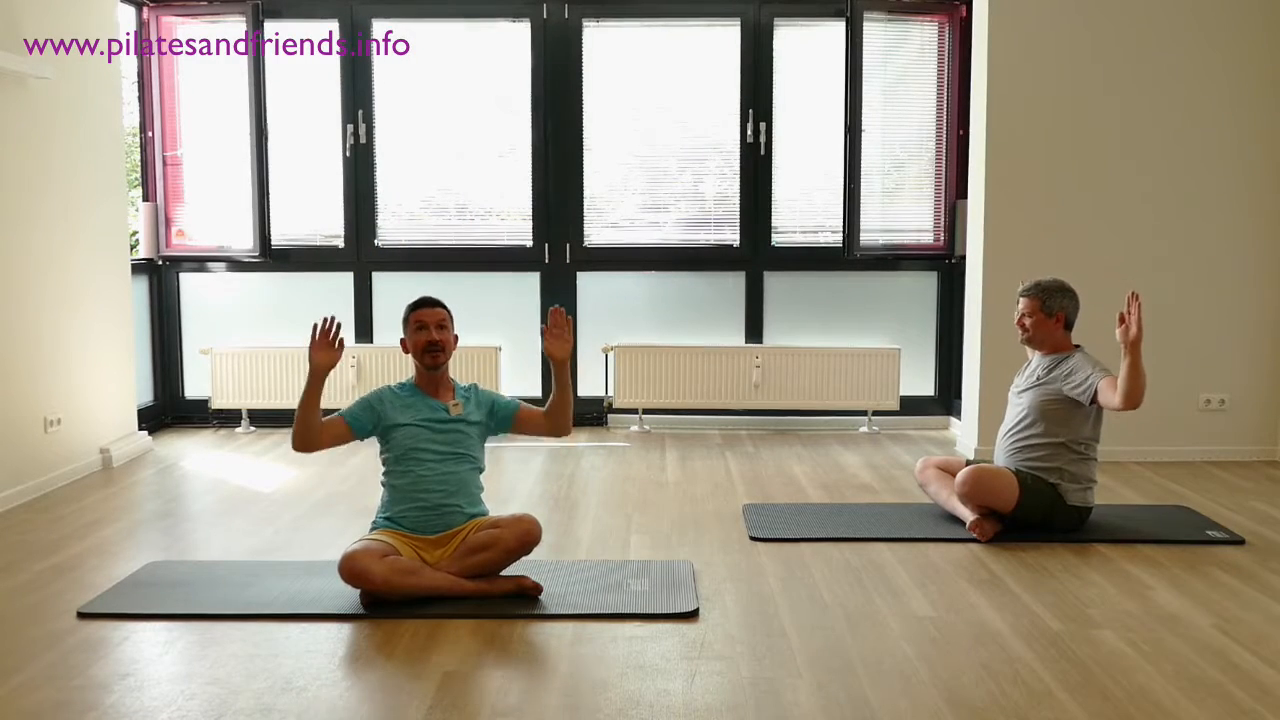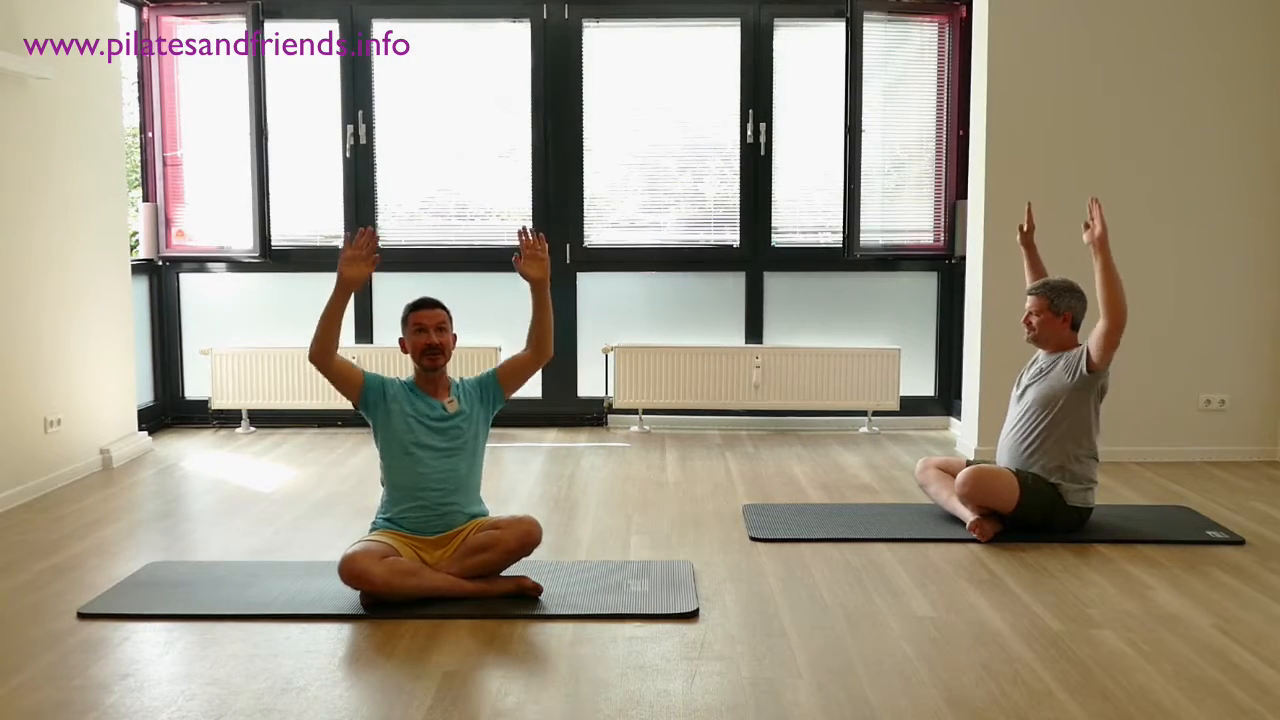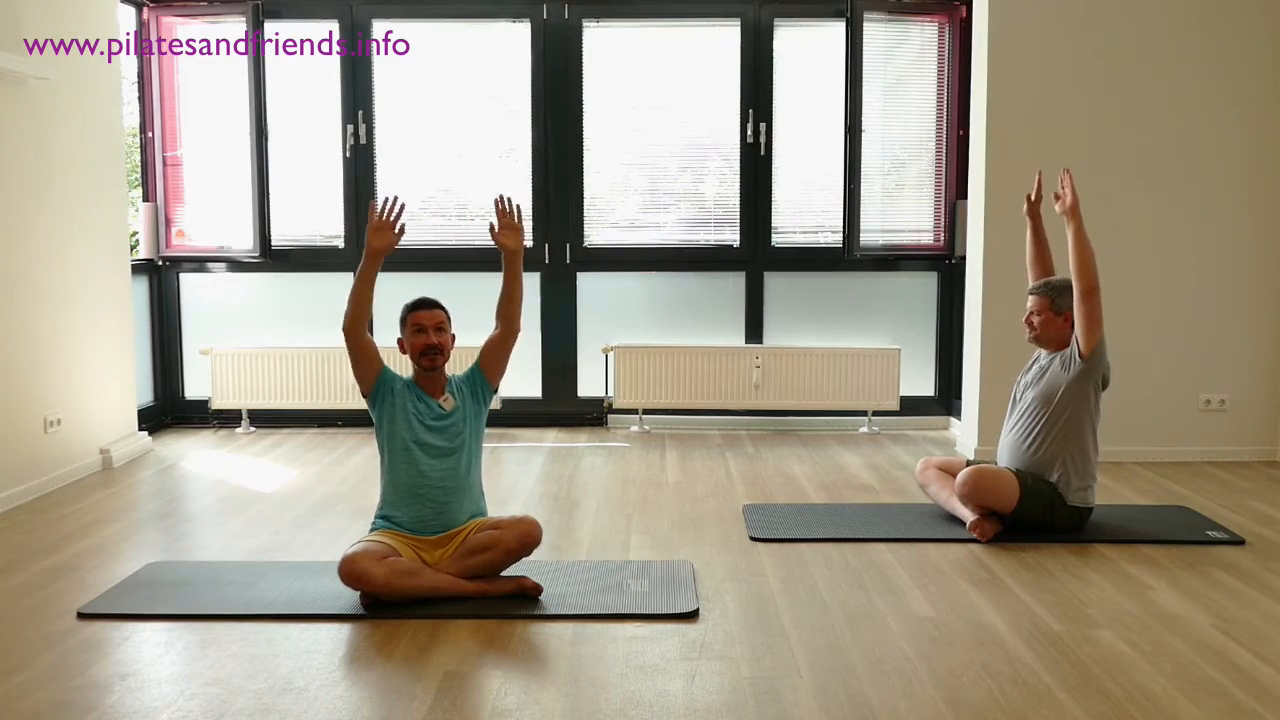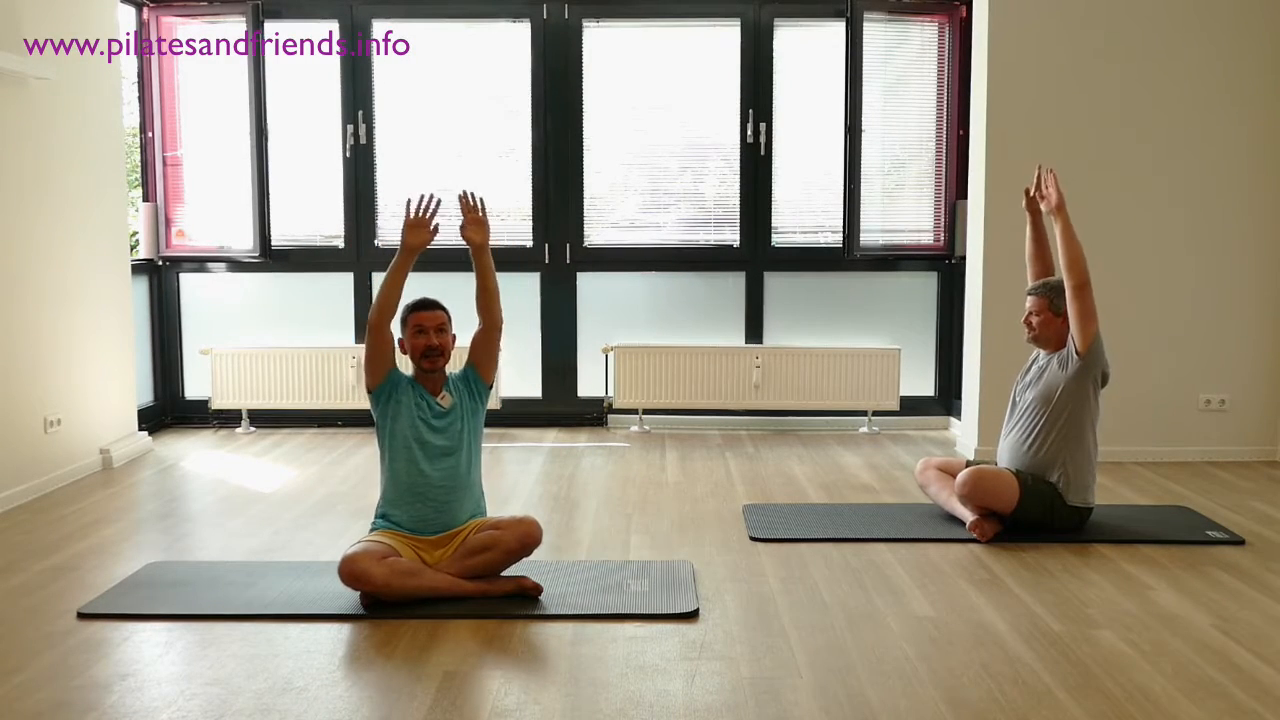
dt=0.4s
person 1, frame 1
left shoulder: (481, 402)
right shoulder: (383, 403)
left elbow: (558, 425)
right elbow: (305, 443)
left wrist: (560, 365)
right wrist: (317, 374)
left hip: (468, 533)
right hip: (399, 537)
left knee: (526, 529)
right knee: (355, 565)
left ankle: (400, 583)
right ankle: (492, 586)
person 1, frame 2
left shoulder: (479, 394)
right shoulder: (385, 396)
left elbow: (540, 352)
right elbow: (322, 358)
left wrist: (539, 287)
right wrist: (345, 286)
left hip: (467, 533)
right hip: (399, 537)
left knee: (527, 531)
right knee: (354, 567)
left ankle: (403, 580)
right ankle: (492, 586)
person 1, frame 3
left shoulder: (473, 391)
right shoulder: (389, 394)
left elbow: (508, 327)
right elbow: (353, 330)
left wrist: (513, 255)
right wrist: (373, 256)
left hip: (467, 534)
right hip: (398, 537)
left knee: (527, 531)
right knee: (354, 567)
left ankle: (403, 582)
right ankle: (493, 586)
person 1, frame 4
left shoulder: (470, 390)
right shoulder: (391, 392)
left elbow: (492, 323)
right elbow: (377, 323)
left wrist: (480, 249)
right wrist: (408, 251)
left hip: (467, 533)
right hip: (398, 536)
left knee: (527, 531)
right knee: (355, 567)
left ankle: (405, 581)
right ankle: (492, 586)
person 2, frame 1
left shoulder: (1079, 369)
right shoulder: (1039, 359)
left elbow: (1127, 400)
left wrist: (1131, 348)
left hip: (1058, 499)
right hip: (1015, 478)
left knee: (970, 481)
right knee: (927, 467)
left ankle: (990, 517)
right ankle: (977, 517)
person 2, frame 2
left shoulder: (1081, 365)
right shoulder: (1046, 355)
left elbow: (1114, 323)
right elbow: (1042, 296)
left wrist: (1100, 250)
right wrist: (1028, 247)
left hip: (1058, 500)
right hip: (1016, 480)
left knee: (970, 482)
right knee: (927, 468)
left ankle: (991, 516)
right ankle: (980, 516)
person 2, frame 3
left shoulder: (1082, 362)
right shoulder: (1045, 352)
left elbow: (1087, 290)
right elbow: (1042, 280)
left wrist: (1072, 217)
right wrist: (1033, 219)
left hip: (1059, 501)
right hip: (1017, 480)
left knee: (970, 482)
right knee: (928, 468)
left ankle: (990, 514)
right ankle: (981, 516)
person 2, frame 4
left shoulder: (1081, 360)
right shoulder: (1044, 351)
left elbow: (1077, 286)
right elbow: (1041, 280)
left wrist: (1059, 215)
right wrist: (1033, 216)
left hip: (1059, 501)
right hip: (1017, 479)
left knee: (970, 482)
right knee: (927, 468)
left ankle: (992, 514)
right ankle: (981, 516)
